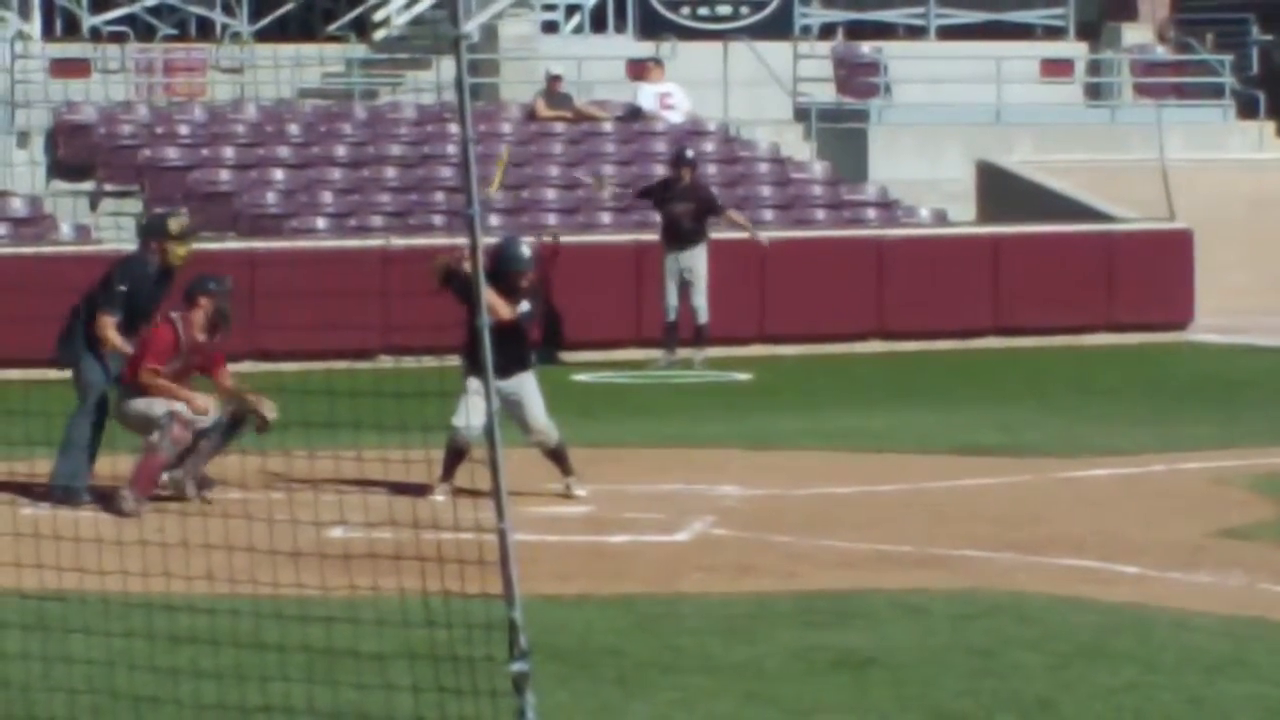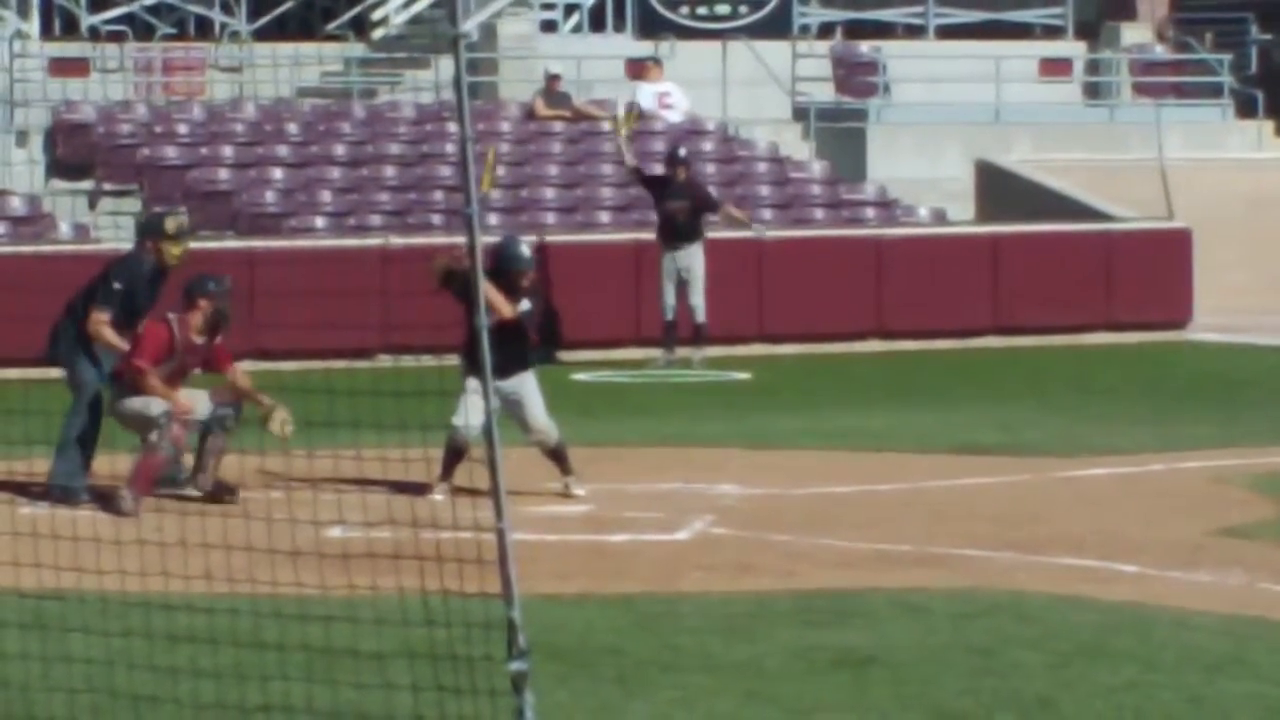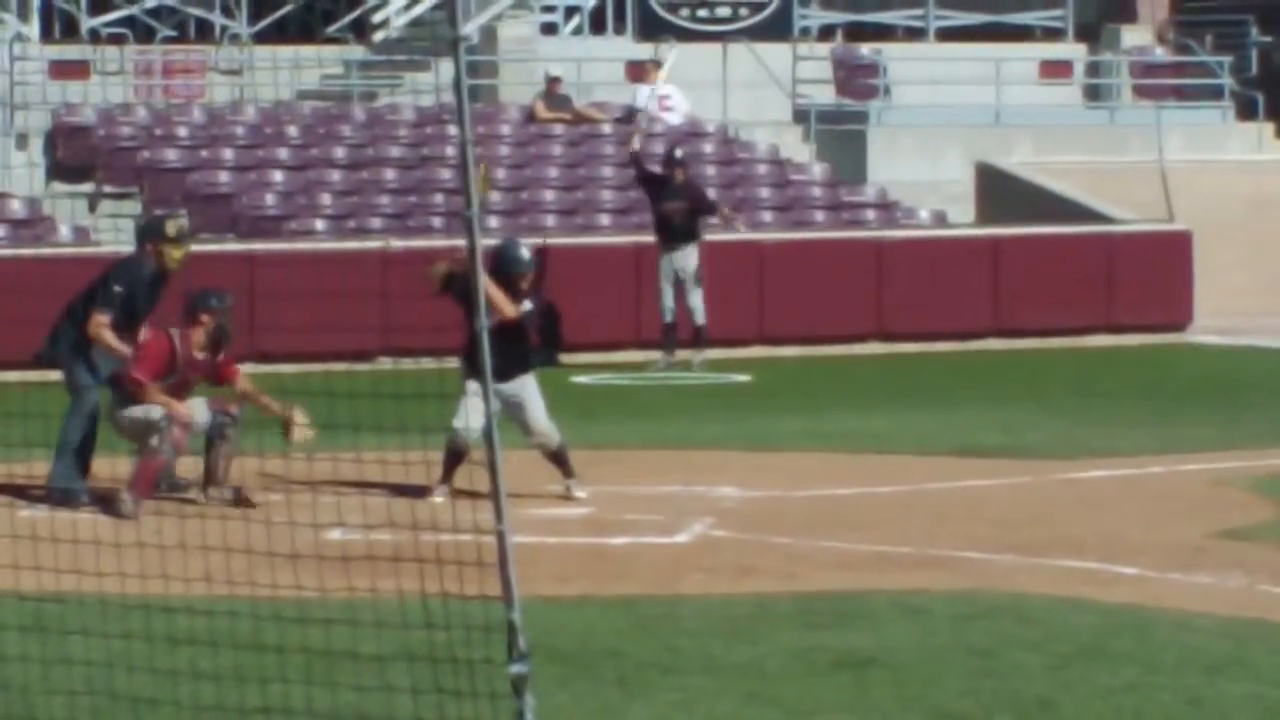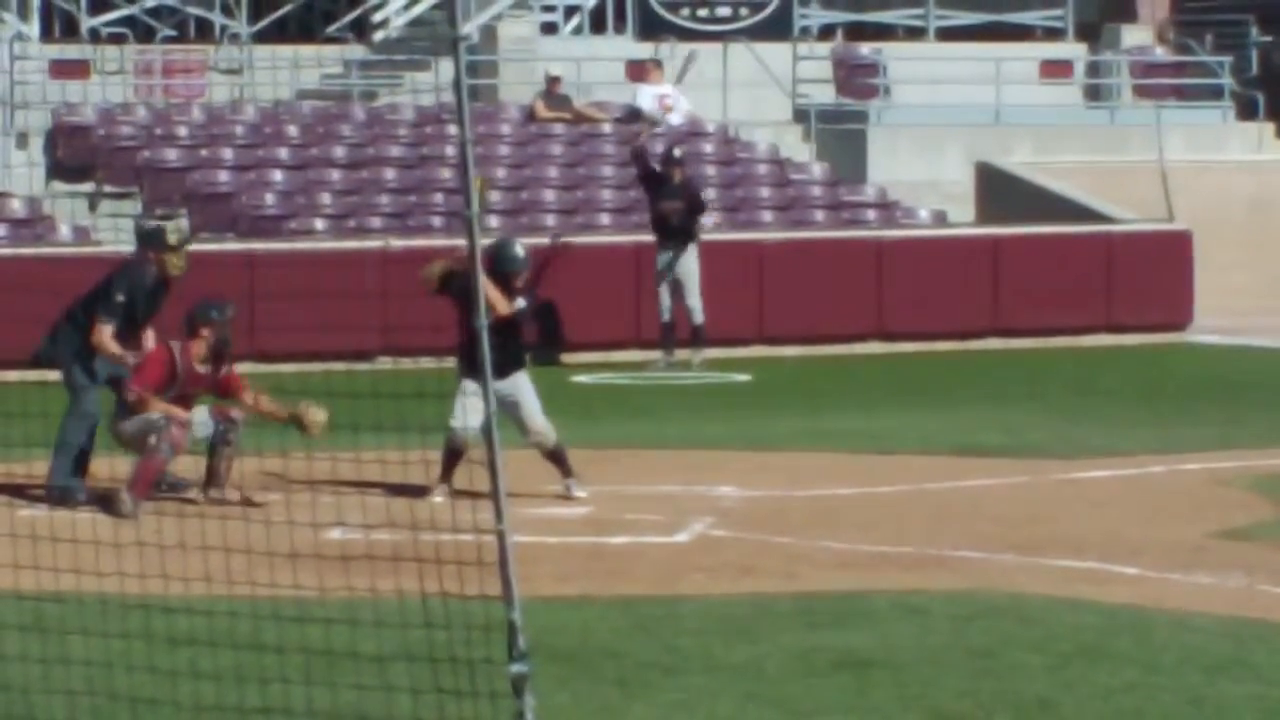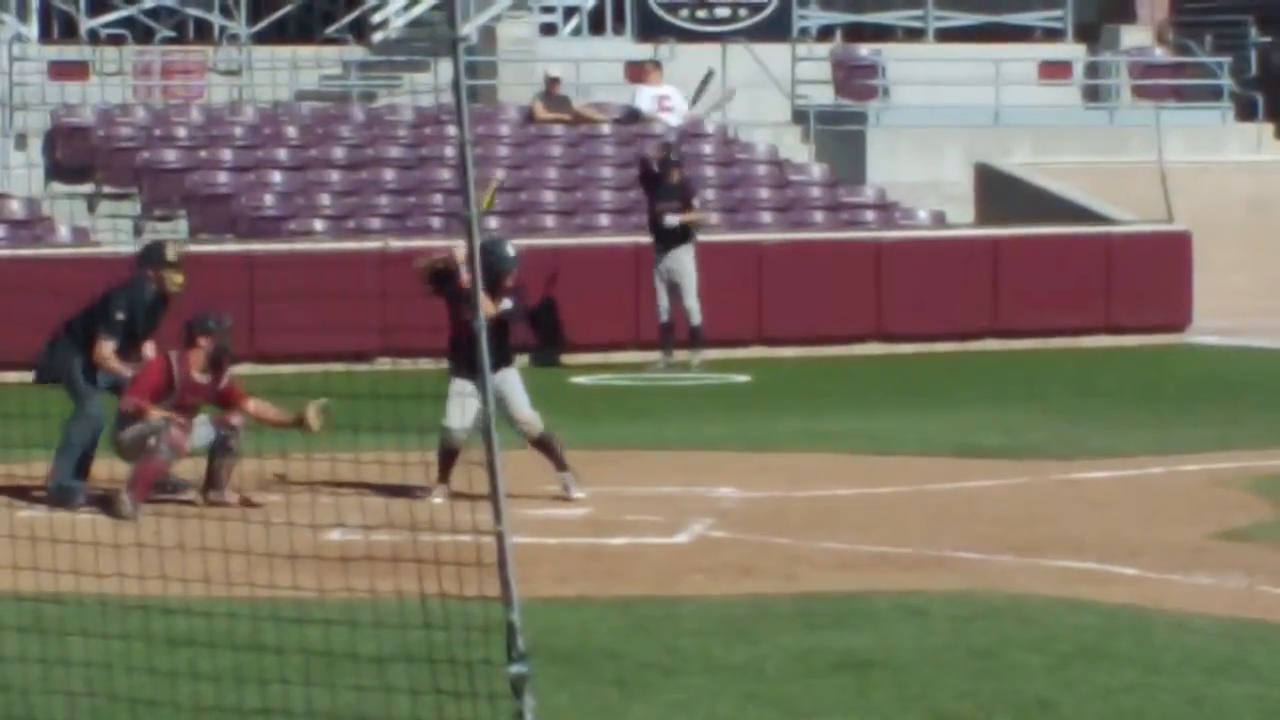
dt=0.1s
person 1, frame 1
left shoulder: (163, 270)
right shoulder: (128, 271)
right elbow: (104, 328)
right wrist: (135, 355)
left hip: (124, 342)
right hip: (90, 341)
right knee: (95, 404)
right ankle: (66, 483)
person 1, frame 2
left shoulder: (157, 269)
right shoulder: (124, 269)
right elbow: (95, 324)
right wrist: (130, 351)
left hip: (116, 338)
right hip: (82, 337)
right knee: (89, 401)
right ankle: (64, 483)
person 1, frame 3
left shoulder: (157, 273)
right shoulder: (126, 273)
right elbow: (95, 328)
right wrist: (129, 353)
left hip: (113, 340)
right hip: (79, 339)
right knee: (88, 405)
right ankle: (64, 486)
person 1, frame 4
left shoulder: (159, 280)
right shoulder: (127, 279)
right elbow: (100, 338)
right wrist: (132, 361)
left hip: (115, 345)
right hip: (78, 341)
right knee: (86, 404)
right ankle: (63, 484)
person 1, frame 5
left shoulder: (158, 296)
right shoulder: (126, 296)
left elbow: (142, 335)
right elbow: (103, 354)
right wrist: (136, 377)
left hip: (113, 355)
right hip: (74, 352)
right knee: (91, 409)
right ankle: (64, 485)
person 2, frame 1
left shoulder: (529, 293)
right shoulder: (475, 283)
left elbow: (505, 313)
right elbow: (439, 270)
left wrist: (476, 276)
right wrist: (461, 261)
left hip: (518, 375)
right hip: (479, 375)
left knee: (541, 428)
right knee: (464, 430)
left ankle: (570, 477)
right ankle: (444, 481)
person 2, frame 2
left shoulder: (529, 293)
right shoulder: (473, 283)
left elbow: (507, 312)
right elbow: (438, 271)
right wrist: (461, 260)
left hip: (518, 375)
right hip: (479, 375)
left knee: (541, 428)
right knee: (463, 430)
left ankle: (569, 477)
right ankle: (443, 480)
person 2, frame 3
left shoulder: (527, 295)
right shoulder: (471, 285)
left elbow: (510, 311)
right elbow: (434, 275)
left wrist: (481, 274)
right wrist: (459, 264)
left hip: (519, 377)
right hip: (479, 378)
left knee: (543, 430)
right knee: (463, 432)
left ankle: (570, 478)
right ankle: (444, 482)
person 2, frame 4
left shoulder: (521, 293)
right shoulder: (467, 283)
left elbow: (503, 308)
right elbow: (428, 276)
right wrist: (457, 263)
left hip: (512, 375)
right hip: (474, 377)
left knee: (539, 429)
right knee: (460, 431)
left ankle: (569, 478)
right ankle: (444, 482)
person 2, frame 5
left shoulder: (511, 292)
right shoulder: (456, 278)
left elbow: (488, 311)
right elbow: (421, 268)
left wrist: (464, 271)
right wrist: (450, 258)
left hip: (500, 369)
right hip: (464, 372)
left knee: (528, 423)
right knee: (454, 429)
left ankle: (566, 475)
right ankle: (443, 482)
person 3, frame 1
left shoulder: (210, 337)
right shoulder: (169, 330)
left elbow: (222, 377)
right elbow: (145, 377)
left wrist: (248, 399)
right wrist: (189, 397)
left hip: (170, 398)
right hip: (136, 399)
left knee: (233, 415)
right knee: (176, 427)
left ankle: (180, 475)
right ankle: (132, 494)
person 3, frame 2
left shoulder: (211, 338)
right shoulder: (164, 330)
left elbow: (232, 373)
right elbow: (137, 373)
left wrist: (260, 398)
right wrist: (172, 397)
left hip: (166, 397)
right hip: (132, 398)
left knee: (226, 404)
right knee: (175, 426)
left ankle: (203, 479)
right ankle: (131, 494)
person 3, frame 3
left shoulder: (214, 354)
right shoulder: (165, 343)
left elbow: (242, 384)
right elbow: (133, 382)
left wrist: (280, 411)
right wrist: (171, 404)
right hip: (130, 410)
left knee: (226, 413)
right knee: (176, 432)
left ankle: (214, 487)
right ankle: (128, 496)
person 3, frame 4
left shoulder: (216, 366)
right shoulder: (167, 357)
left elbow: (250, 398)
right elbow: (132, 395)
left wrist: (292, 415)
right wrist: (172, 410)
right hip: (132, 422)
left knee: (230, 418)
right knee: (175, 432)
left ankle: (215, 489)
right ankle: (128, 496)
person 3, frame 5
left shoulder: (217, 376)
right shoulder: (164, 366)
left elbow: (253, 406)
right elbow: (129, 405)
left wrist: (296, 420)
right wrist: (170, 416)
left hip: (173, 434)
right hip: (132, 437)
left knee: (232, 422)
right knee: (174, 432)
left ankle: (214, 490)
right ankle: (128, 497)
person 4, frame 1
left shoulder: (701, 190)
right shoulder: (663, 188)
left elbow: (724, 211)
right elbow: (641, 193)
left wrist: (751, 230)
left hip: (695, 252)
right hip: (672, 252)
left knee: (699, 303)
right knee: (671, 303)
left ankle: (700, 352)
right ankle: (669, 351)
person 4, frame 2
left shoulder: (695, 188)
right shoulder: (659, 184)
left elbow: (720, 207)
right elbow: (635, 169)
left wrist: (748, 222)
right wrist: (623, 144)
left hip: (691, 250)
right hip: (668, 251)
left knee: (696, 301)
right knee: (668, 302)
left ankle: (698, 350)
right ankle: (668, 350)
person 4, frame 3
left shoulder: (693, 188)
right shoulder: (655, 184)
left elbow: (714, 208)
right elbow: (636, 161)
left wrist: (733, 219)
right wrist: (636, 137)
left hip: (689, 250)
right hip: (666, 252)
left knee: (695, 302)
right knee: (666, 304)
left ankle: (699, 352)
right ankle: (667, 352)
person 4, frame 4
left shoulder: (689, 187)
right shoulder: (653, 181)
left elbow: (702, 210)
right elbow: (638, 156)
left wrist: (705, 217)
left hip: (685, 250)
right hip: (663, 251)
left knee: (692, 301)
right knee: (664, 304)
left ankle: (698, 351)
right ankle: (667, 352)
person 4, frame 5
left shoulder: (686, 186)
right shoulder: (653, 182)
left elbow: (697, 214)
right elbow: (644, 162)
left wrist: (678, 218)
right wrist: (660, 150)
left hip: (682, 251)
right hip: (659, 252)
left knee: (690, 302)
right knee: (662, 305)
left ankle: (696, 352)
right ankle: (666, 353)
